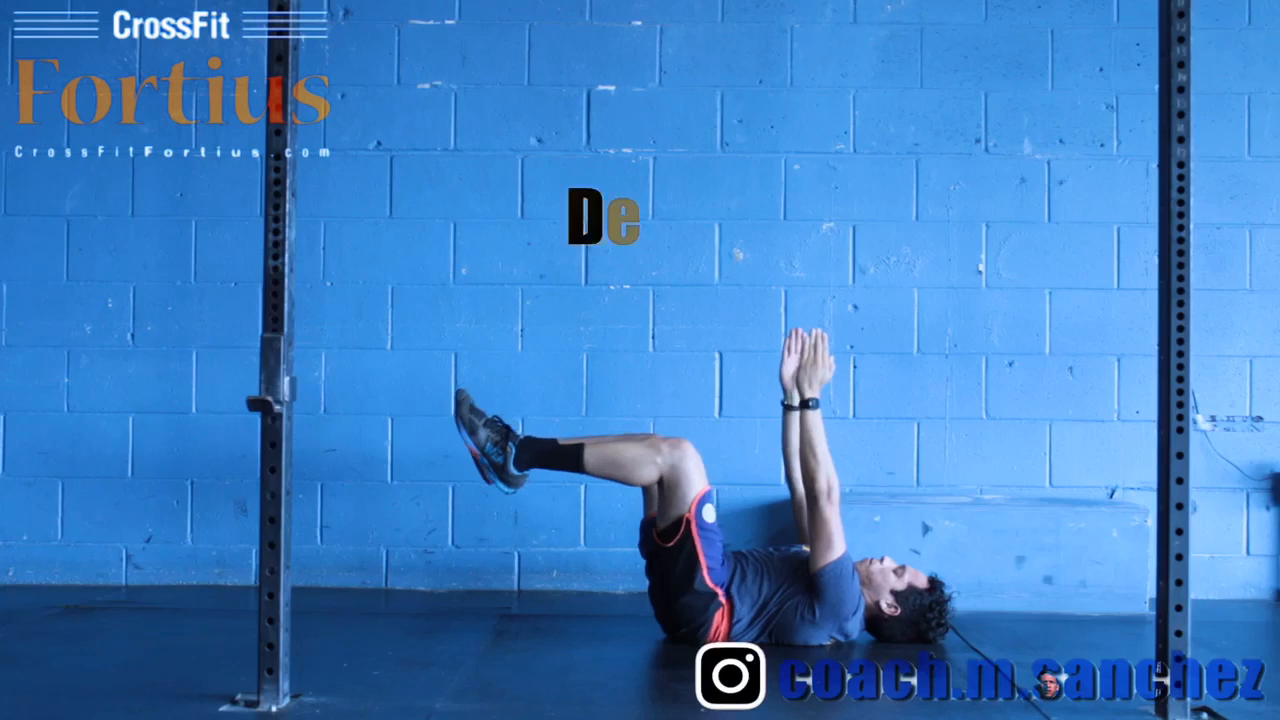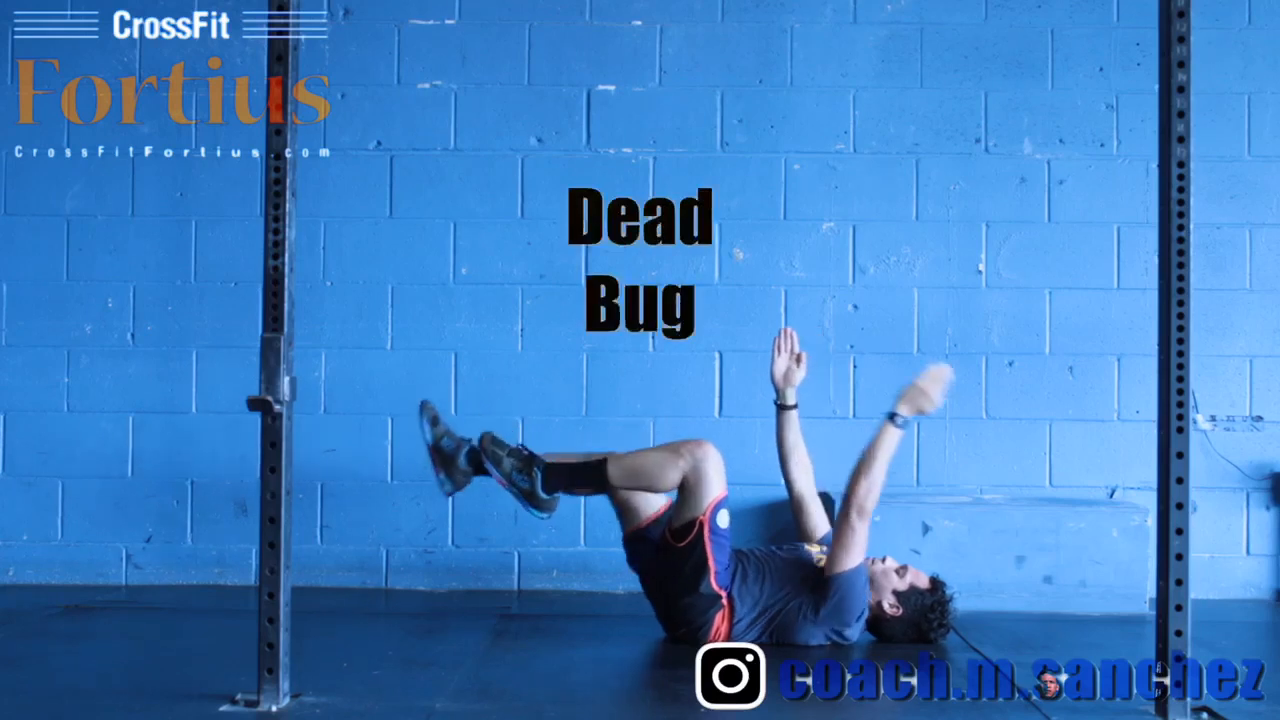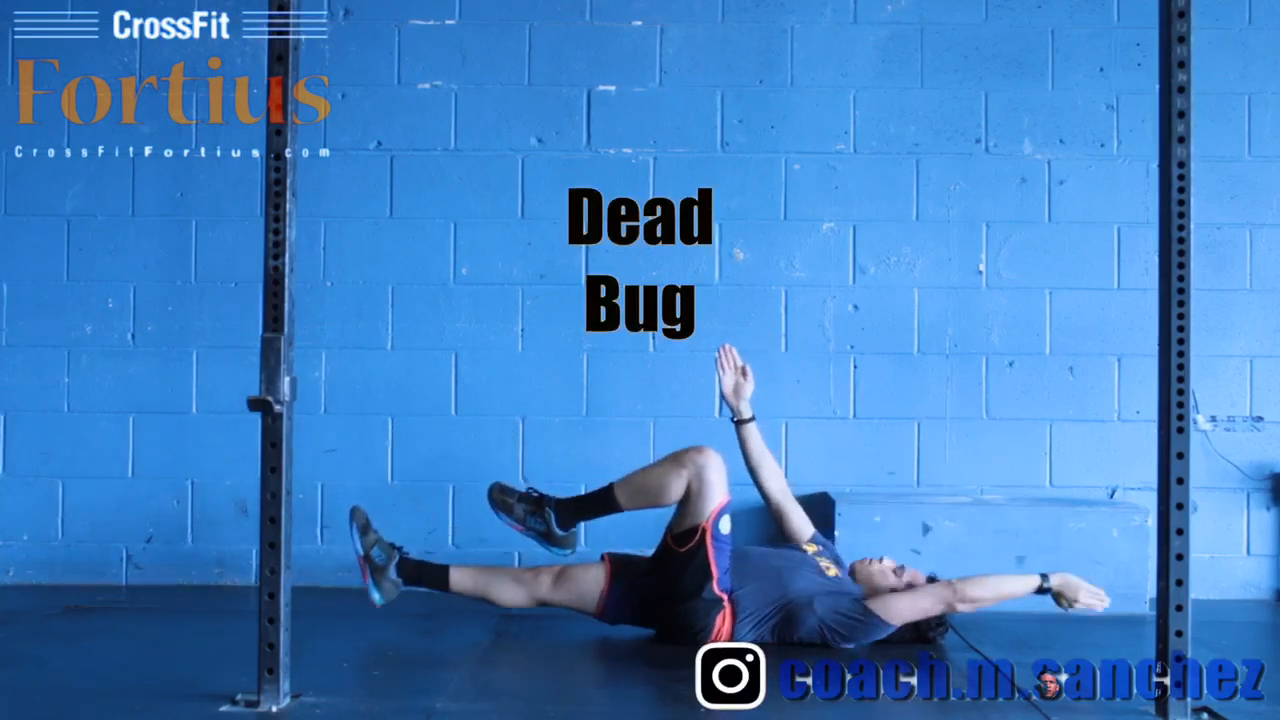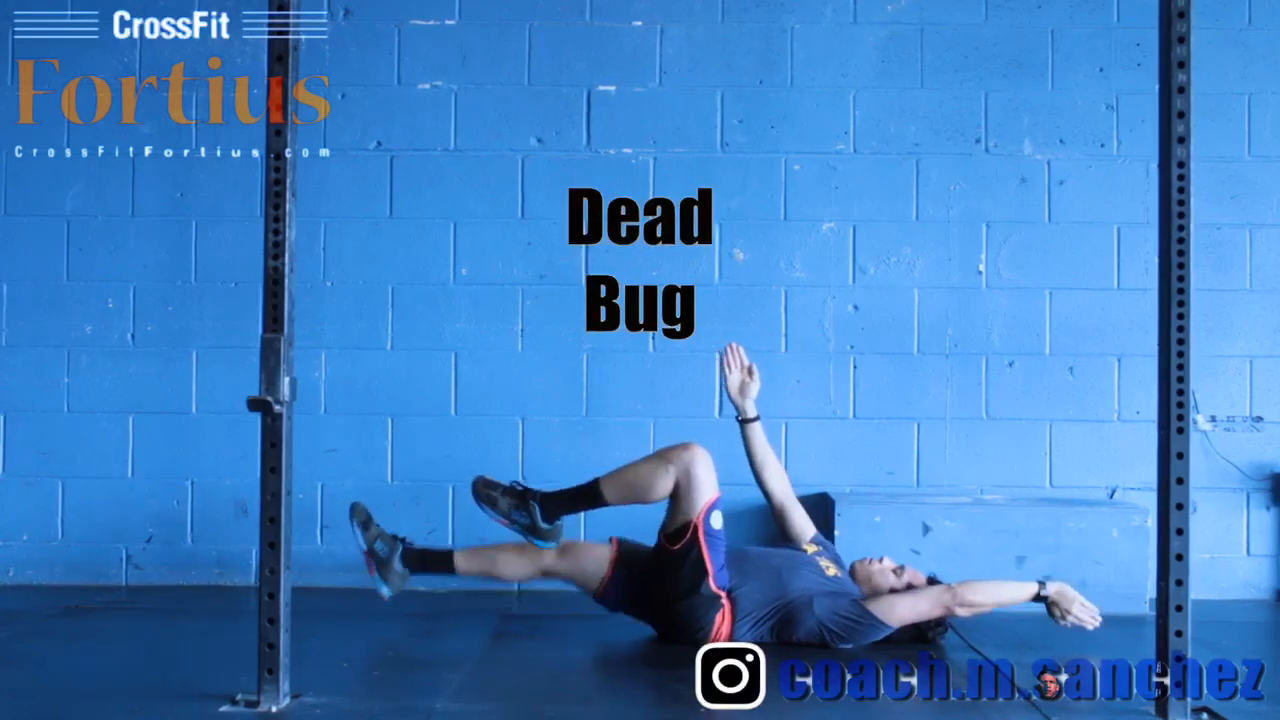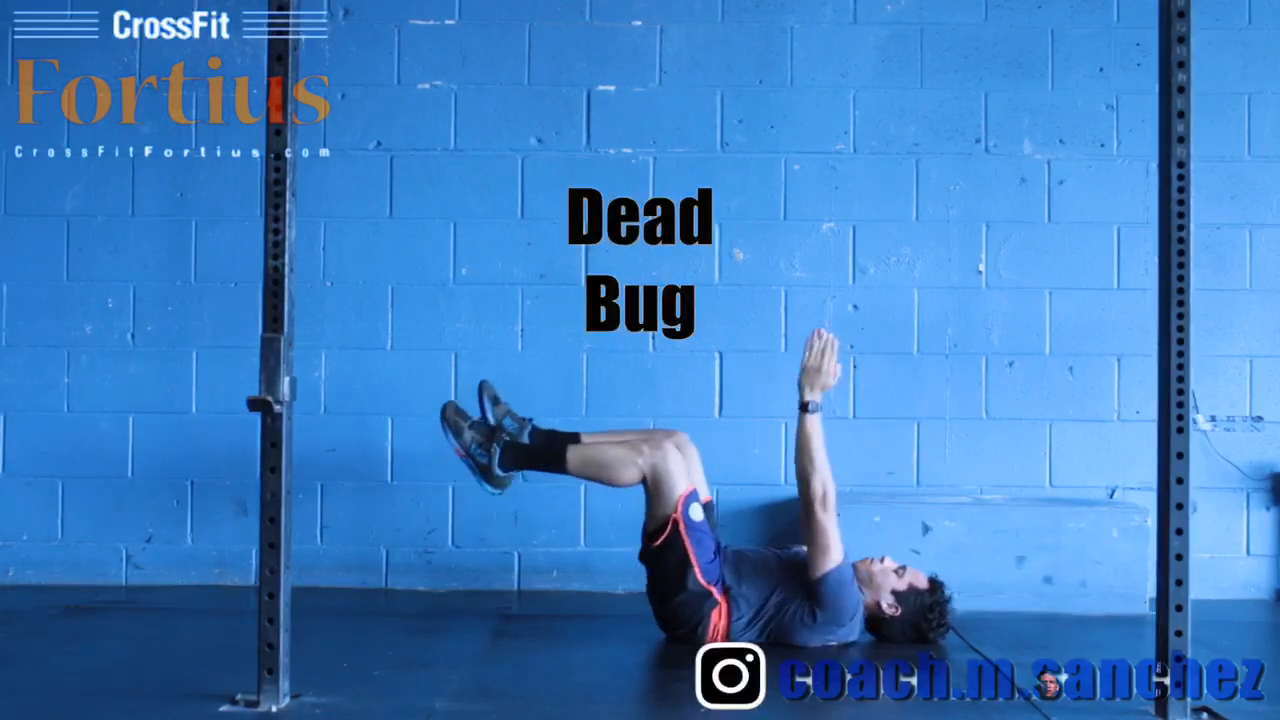
dt=1s
person 1, frame 1
left shoulder: (841, 604)
right shoulder: (839, 580)
left elbow: (825, 496)
right elbow: (801, 484)
left wrist: (811, 397)
right wrist: (792, 395)
left hip: (703, 604)
right hip: (697, 588)
left knee: (678, 453)
right knee: (660, 453)
left ankle: (518, 454)
right ankle: (517, 453)
person 1, frame 2
left shoulder: (844, 608)
right shoulder: (833, 560)
left elbow: (858, 506)
right elbow: (803, 486)
left wrist: (900, 415)
right wrist: (788, 395)
left hip: (702, 605)
right hip: (690, 589)
left knee: (702, 455)
right knee: (610, 471)
left ankle: (546, 479)
right ankle: (467, 460)
person 1, frame 3
left shoulder: (860, 616)
right shoulder: (828, 559)
left elbow: (954, 594)
right elbow: (775, 489)
left wrist: (1048, 581)
right wrist: (743, 410)
left hip: (703, 608)
right hip: (674, 592)
left knee: (702, 462)
right knee: (542, 583)
left ankle: (560, 515)
right ankle: (400, 571)
person 1, frame 4
left shoulder: (860, 618)
right shoulder: (829, 563)
left elbow: (952, 597)
right elbow: (777, 487)
left wrist: (1042, 587)
right wrist: (747, 408)
left hip: (703, 607)
right hip: (677, 593)
left knee: (693, 459)
right knee: (552, 554)
left ankle: (542, 505)
right ankle: (408, 560)
person 1, frame 5
left shoulder: (840, 606)
right shoulder: (839, 583)
left elbow: (821, 505)
right elbow: (813, 500)
left wrist: (811, 400)
right wrist: (811, 396)
left hip: (700, 605)
right hip: (709, 579)
left knee: (661, 451)
right knee: (675, 444)
left ankle: (503, 458)
right ankle: (525, 437)
